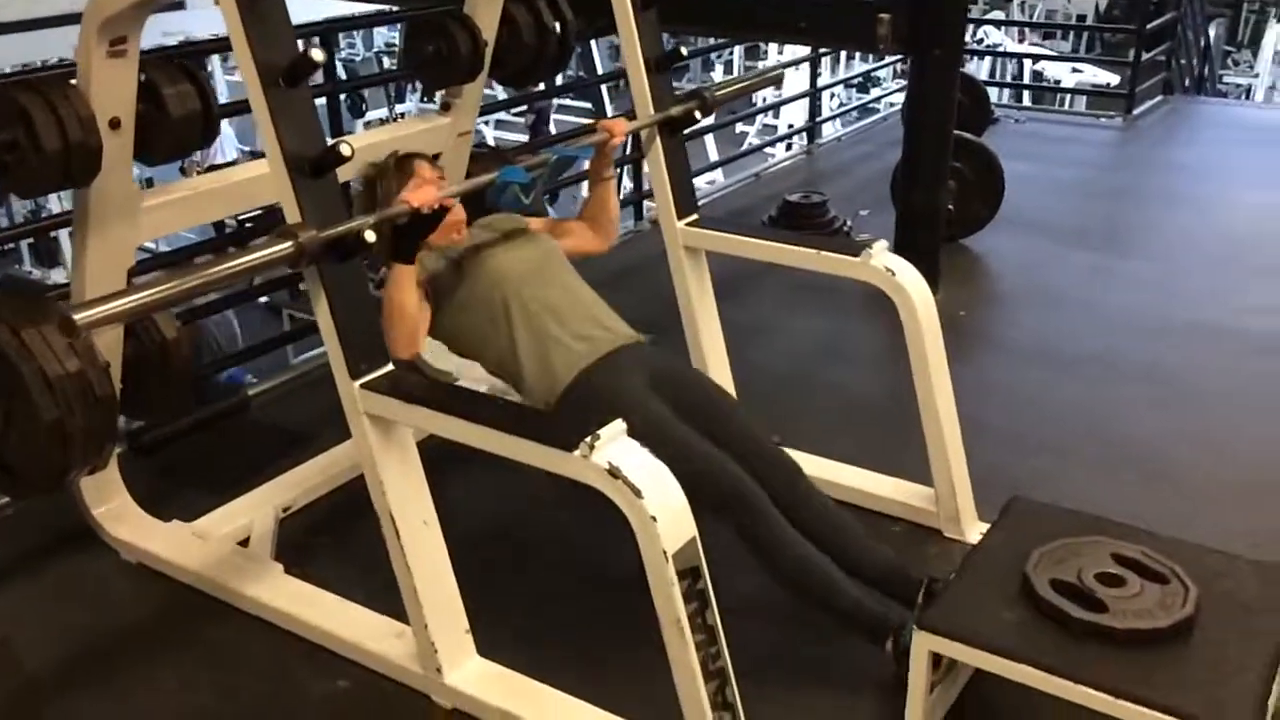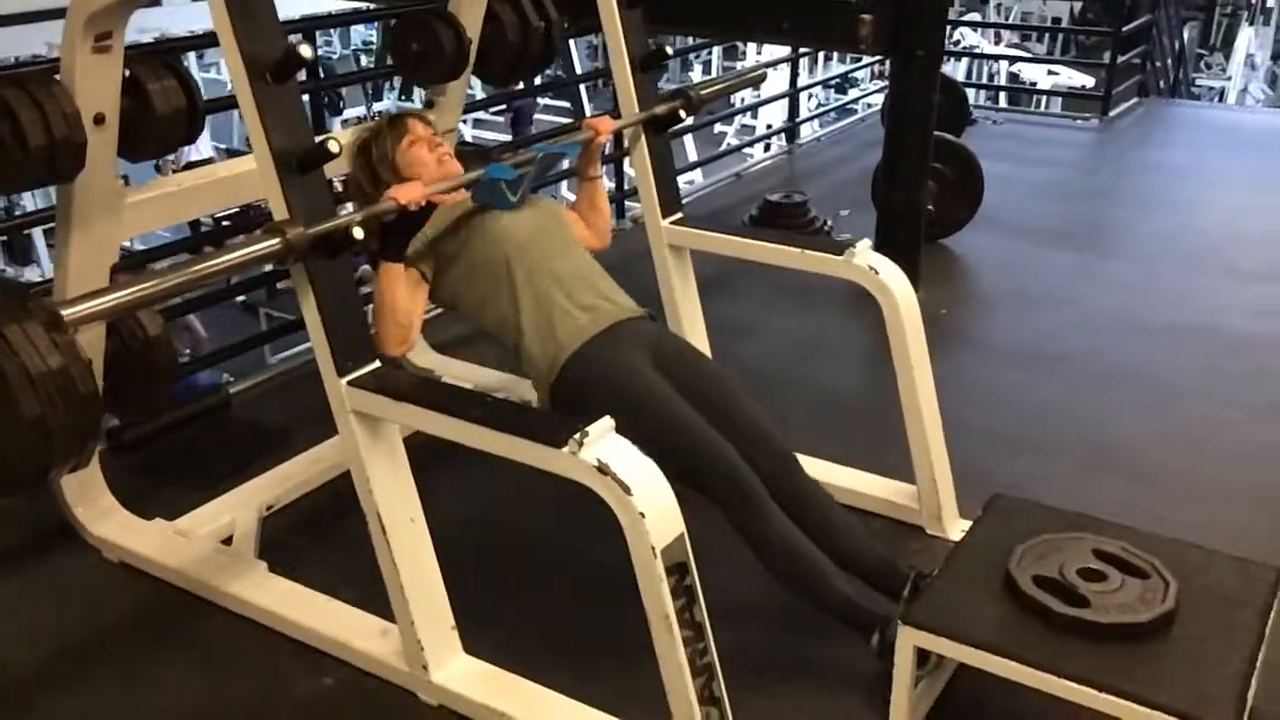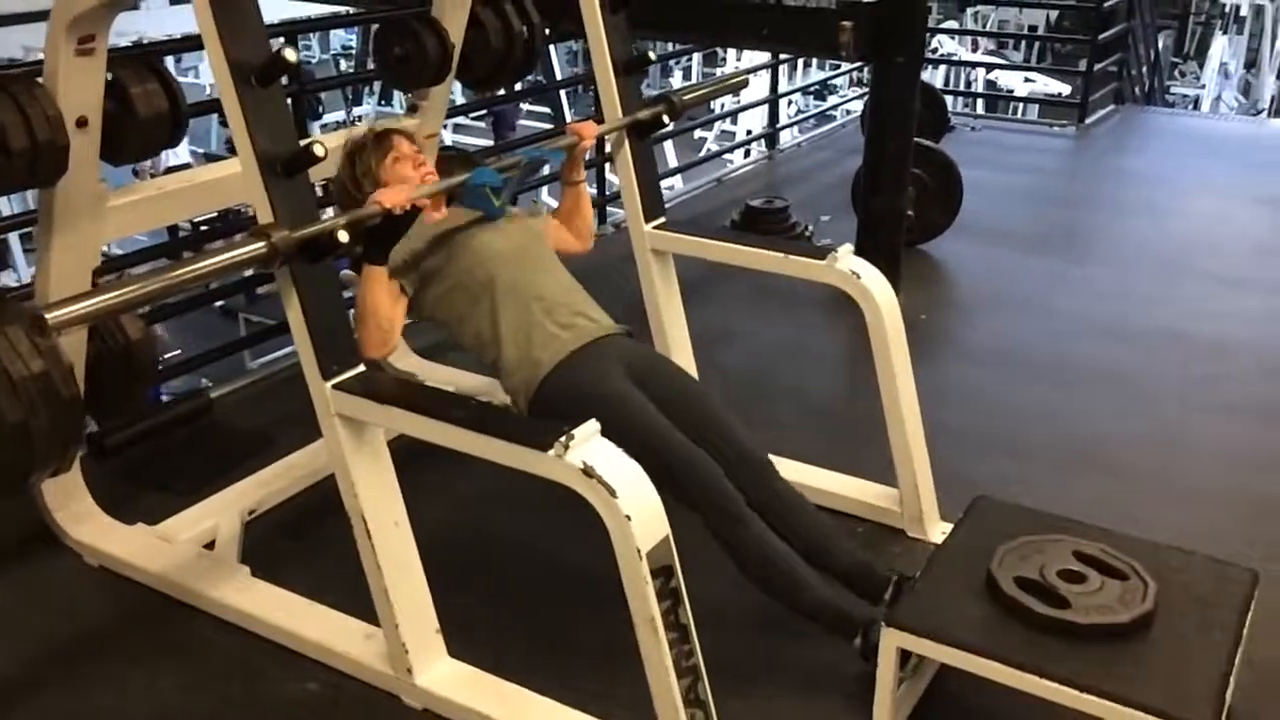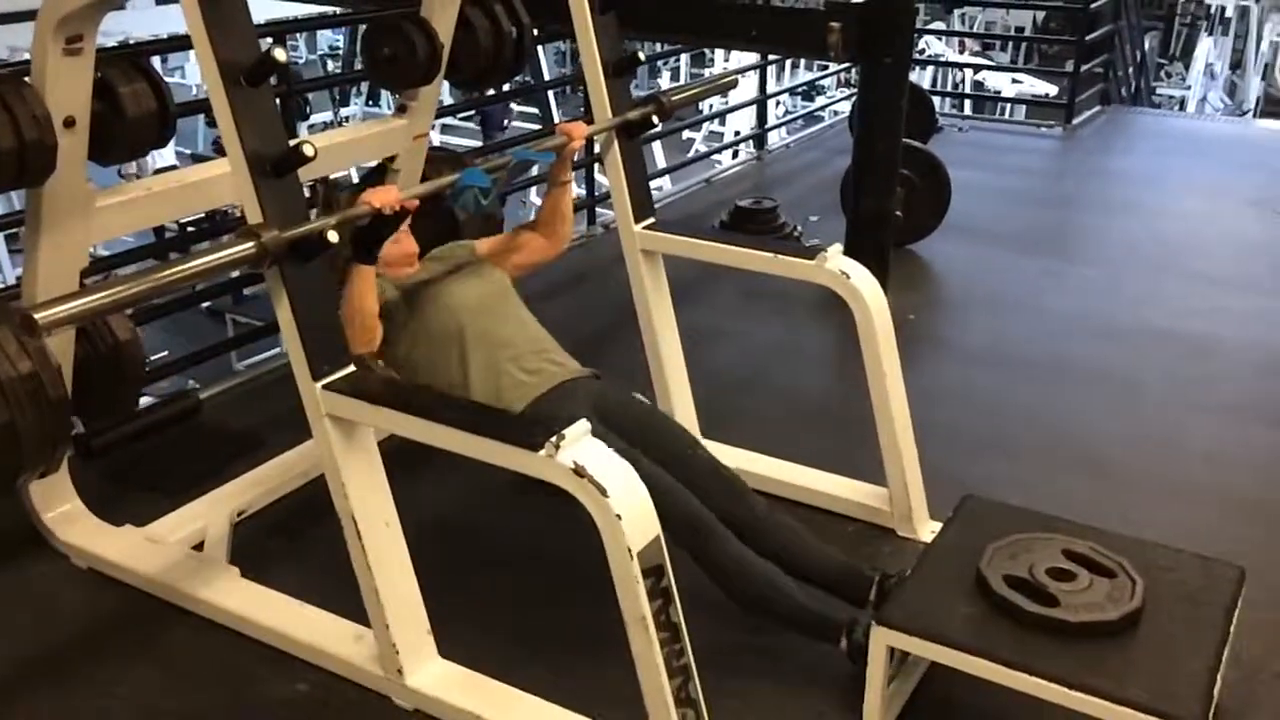
dt=0.2s
person 1, frame 1
left shoulder: (505, 222)
right shoulder: (428, 273)
left elbow: (599, 234)
right elbow: (403, 347)
left wrist: (603, 161)
right wrist: (405, 243)
left hip: (642, 358)
right hip: (585, 390)
left knee: (780, 477)
right knee: (741, 500)
left ankle: (917, 592)
right ankle: (894, 630)
person 1, frame 2
right shoulder: (422, 239)
left elbow: (596, 234)
right elbow: (395, 344)
left wrist: (590, 158)
right wrist: (393, 232)
left hip: (644, 335)
right hip: (585, 367)
left knee: (776, 465)
right knee: (737, 486)
left ankle: (903, 585)
right ankle: (882, 624)
person 1, frame 3
left shoulder: (480, 214)
right shoulder: (404, 253)
left elbow: (577, 236)
right elbow: (376, 348)
left wrist: (574, 163)
right wrist: (379, 240)
left hip: (618, 348)
right hip: (560, 381)
left knee: (753, 472)
right knee: (716, 496)
left ankle: (887, 590)
right ankle: (864, 628)
person 1, frame 4
left shoulder: (448, 263)
right shoulder: (384, 307)
left elbow: (549, 239)
right elbow: (361, 343)
left wrist: (560, 166)
right wrist: (365, 243)
left hip: (588, 390)
right hip: (530, 425)
left knee: (728, 493)
right knee: (690, 521)
left ankle: (873, 590)
right ankle: (849, 632)
